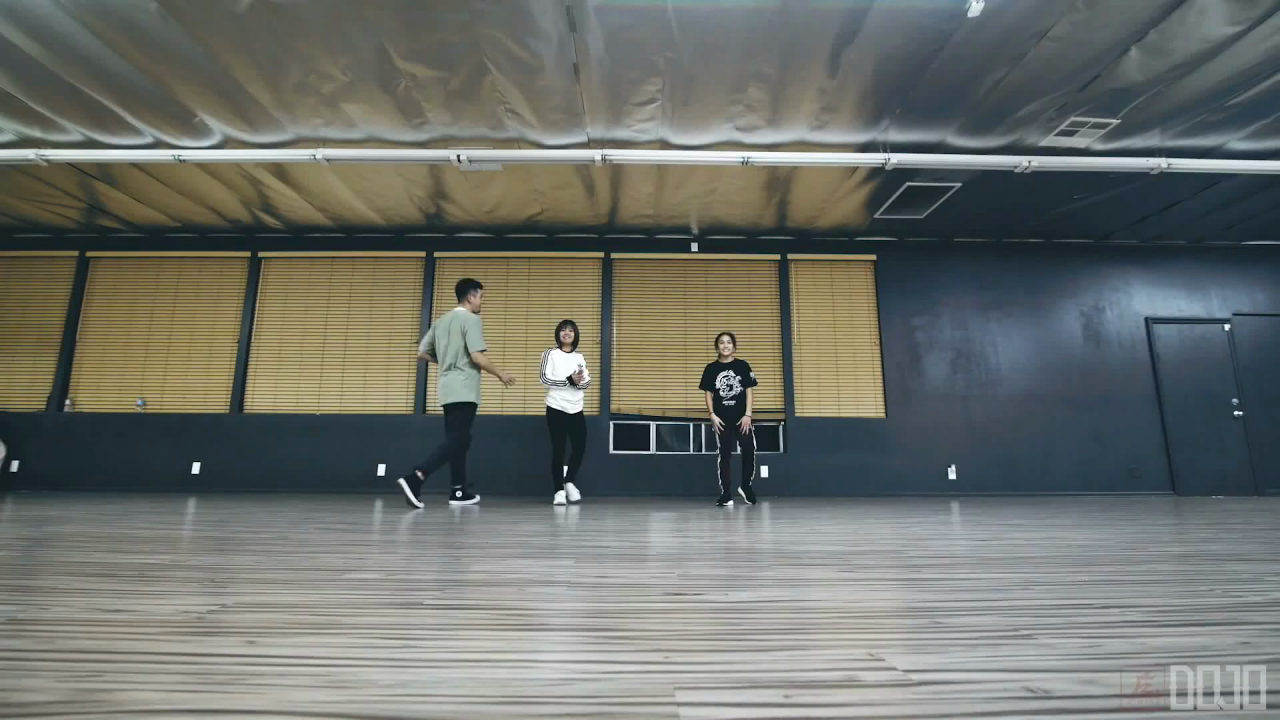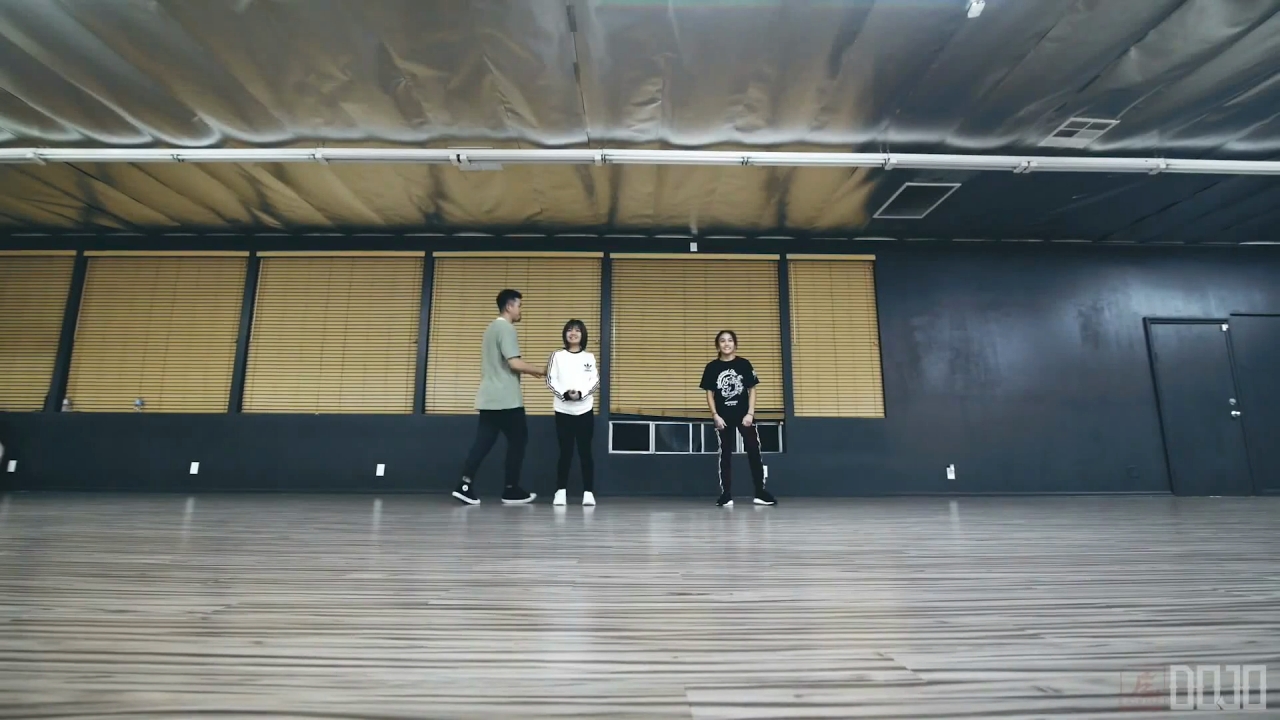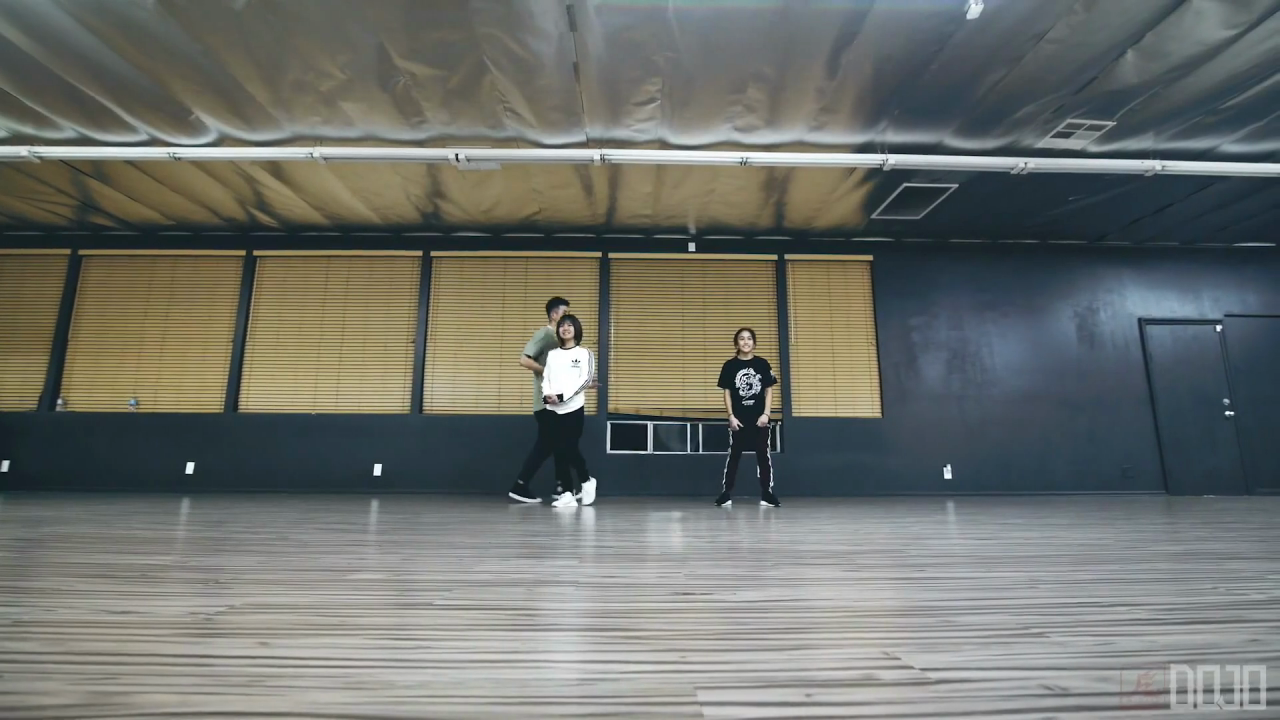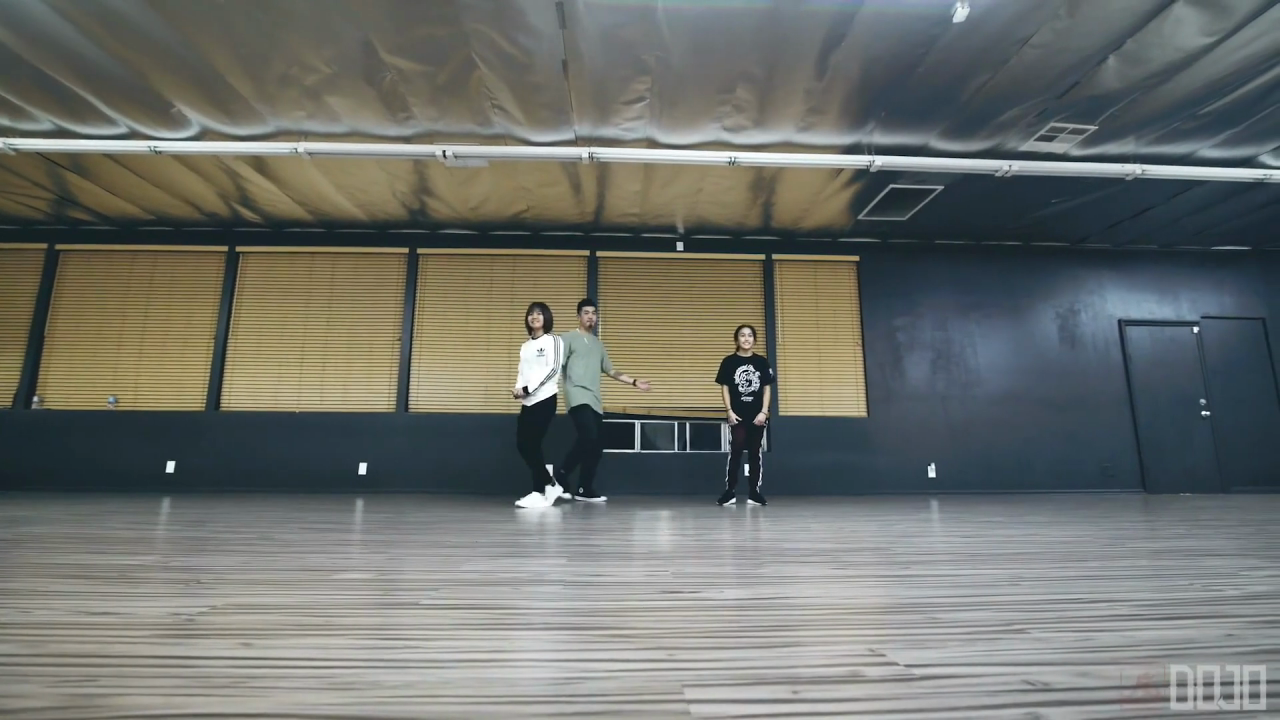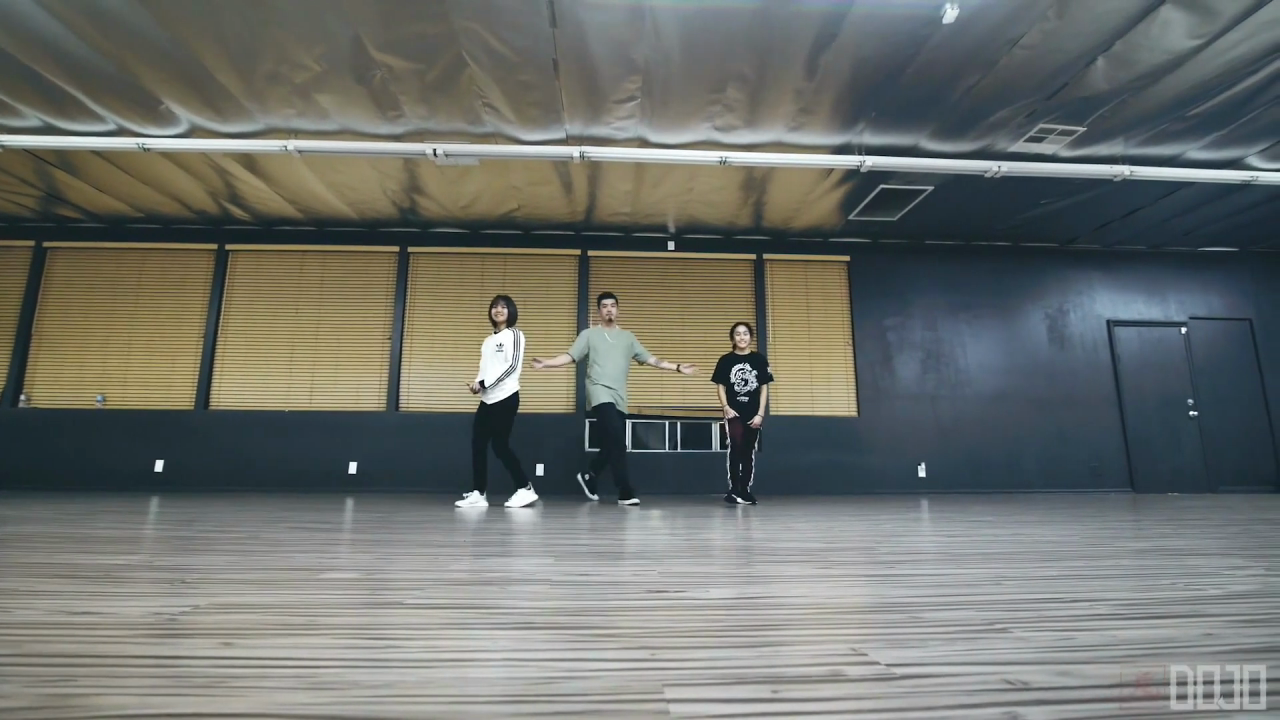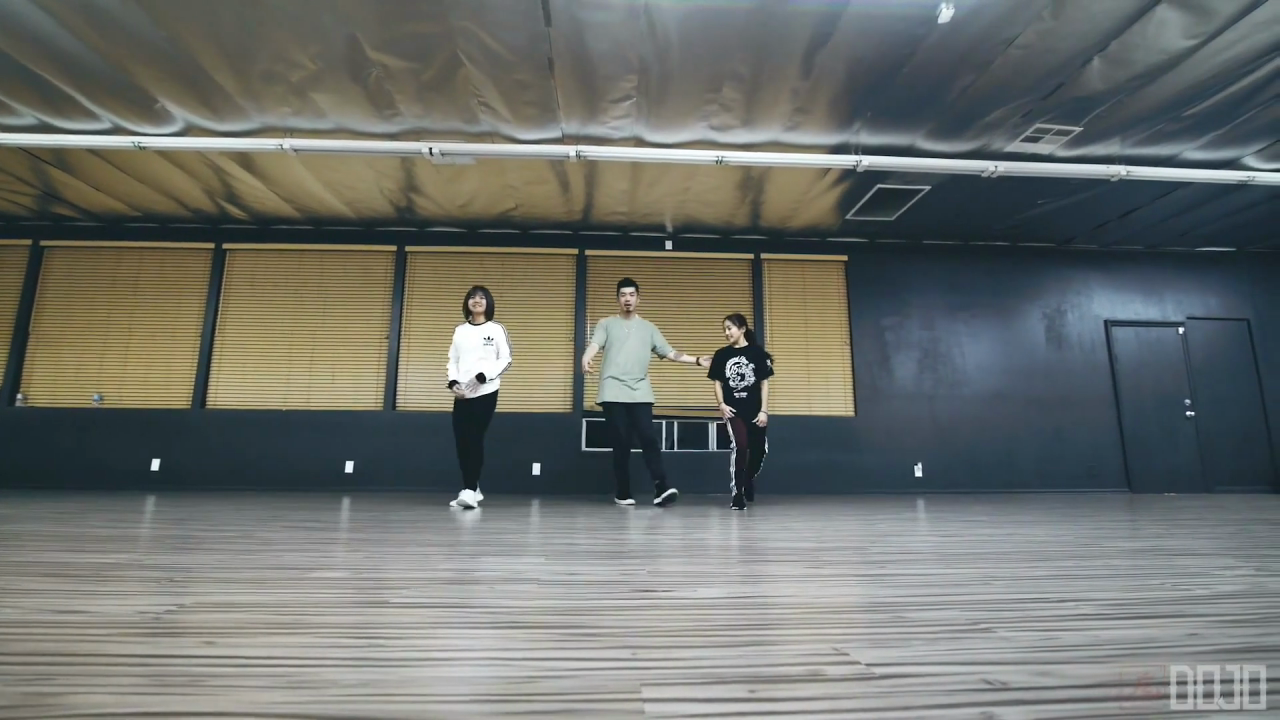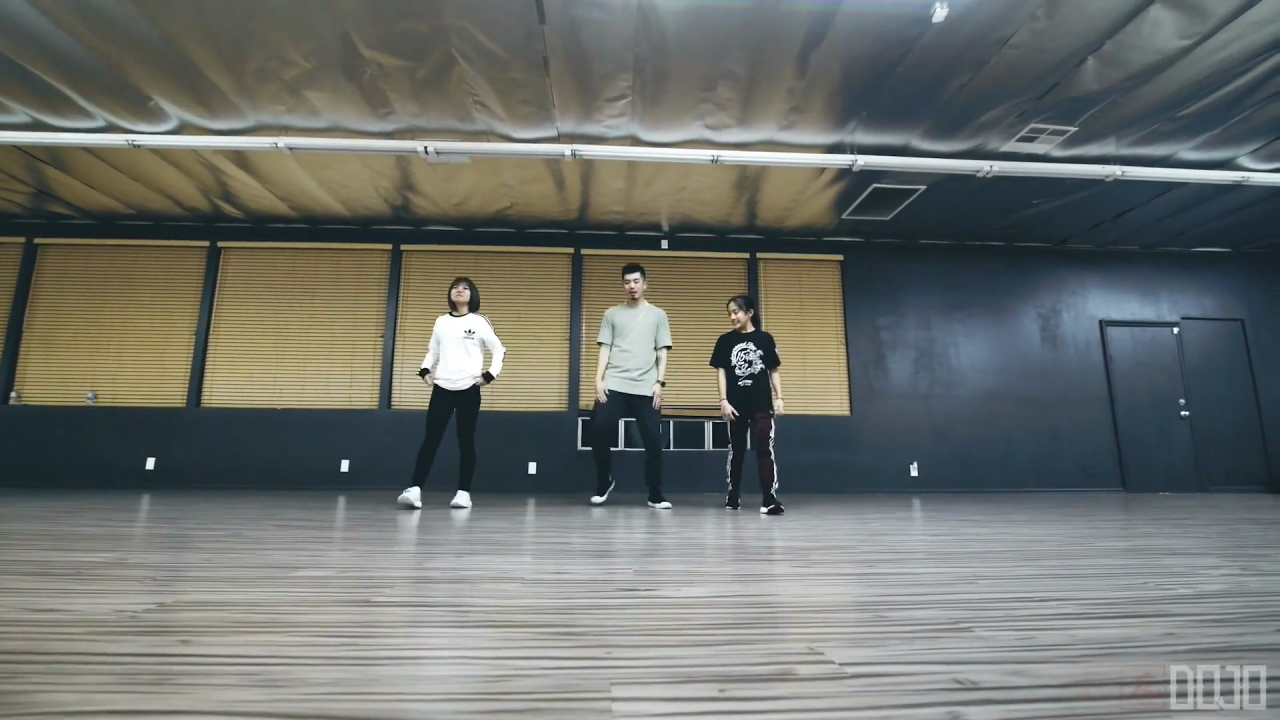
dt=0.4s
person 1, frame 1
left shoulder: (441, 321)
right shoulder: (471, 319)
left elbow: (423, 351)
right elbow: (477, 357)
right wrist: (500, 374)
left hip: (447, 389)
right hip: (463, 391)
left knee: (458, 439)
right knee: (457, 439)
left ankle: (459, 491)
right ankle: (413, 479)
person 1, frame 2
left shoulder: (491, 329)
right shoulder: (507, 329)
right elbow: (515, 363)
left wrist: (531, 370)
right wrist: (538, 371)
left hip: (488, 397)
right hip: (506, 398)
left knee: (484, 441)
right knee: (518, 441)
left ankle: (465, 486)
right ankle: (512, 490)
person 1, frame 3
left shoulder: (555, 338)
right shoulder: (544, 335)
right elbow: (524, 360)
right wrist: (547, 370)
right hip: (547, 401)
right knee: (545, 444)
right ankle: (520, 487)
person 1, frame 4
left shoulder: (598, 345)
right shoulder: (569, 338)
left elbow: (611, 370)
left wrist: (634, 381)
left hip: (595, 401)
right hip: (577, 397)
left knee: (595, 444)
right knee: (589, 438)
left ankle: (583, 488)
right ankle: (561, 475)
person 1, frame 5
left shoulder: (628, 338)
right shoulder: (589, 334)
left elbow: (649, 359)
right elbow: (569, 356)
left wrist: (677, 367)
right wrist: (546, 363)
left hip: (620, 398)
right hip: (601, 395)
left knee: (613, 444)
right knee: (616, 441)
left ankle: (588, 476)
right ankle: (625, 492)
person 1, frame 6
left shoulder: (649, 328)
right shoulder: (606, 324)
left elbow: (670, 353)
right elbow: (594, 346)
left wrist: (697, 360)
right wrist: (586, 359)
left hip: (640, 393)
right hip: (612, 392)
left knee: (649, 439)
right knee: (621, 443)
left ankle: (662, 488)
right ankle: (622, 493)
person 1, frame 7
left shoulder: (657, 315)
right shoulder: (612, 314)
left elbow: (662, 351)
right elbow: (605, 349)
left wrist: (660, 382)
right wrist: (599, 380)
left hip: (646, 388)
right hip: (615, 385)
left knee: (652, 440)
right knee: (600, 432)
left ankle: (655, 494)
right ankle: (604, 481)
person 2, frame 1
left shoulder: (579, 357)
right shoulder: (550, 354)
left elbow: (587, 381)
right elbow: (545, 378)
left wrist: (579, 381)
right wrist: (569, 380)
left hip: (576, 409)
right hip: (556, 408)
left knee: (579, 448)
right knee: (558, 449)
left ankle: (569, 483)
right ankle: (559, 491)
person 2, frame 2
left shoulder: (589, 357)
right shoulder: (557, 356)
left elbow: (596, 382)
right elbow: (551, 380)
left wrist: (580, 393)
right wrist: (565, 393)
left hip: (584, 410)
right hip: (562, 410)
left knee: (585, 451)
right knee: (565, 451)
left ankle: (588, 492)
right ankle: (561, 491)
person 2, frame 3
left shoulder: (584, 353)
right shoulder: (552, 354)
left elbow: (585, 379)
right elbow: (545, 378)
left wrist: (562, 396)
right wrist: (547, 395)
left hip: (574, 408)
right hip: (553, 409)
left knee: (571, 448)
right knee: (557, 450)
left ankle: (587, 481)
right ankle: (568, 492)
person 2, frame 4
left shoulder: (552, 340)
right shoulder: (525, 346)
left elbow: (553, 369)
right elbow: (522, 372)
left wrist: (527, 389)
right wrist: (518, 389)
left hip: (545, 400)
right hip: (529, 402)
left knee: (531, 443)
right knee: (523, 445)
left ankle: (538, 493)
right ankle: (549, 485)
person 2, frame 5
left shoulder: (514, 335)
right shoulder: (488, 340)
left elbow: (512, 366)
left wrist: (483, 384)
right wrist: (476, 384)
left hip: (506, 398)
right hip: (487, 399)
left knee: (500, 444)
right knee: (478, 443)
left ankle: (525, 488)
right ankle: (478, 493)
person 2, frame 6
left shoulder: (497, 329)
right shoulder: (460, 331)
left elbow: (505, 359)
right elbow: (453, 361)
left wrist: (481, 377)
right wrist: (453, 382)
left hip: (486, 394)
right hip: (463, 395)
left knee: (475, 440)
right knee: (461, 442)
left ankle: (470, 490)
right ankle: (471, 488)
person 2, frame 7
left shoulder: (480, 322)
right shoulder: (441, 322)
left elbow: (498, 350)
right elbow: (433, 352)
left wrist: (490, 374)
right wrist: (425, 370)
left hip: (469, 389)
right hip: (442, 387)
left knee: (465, 440)
right knee: (431, 437)
left ankle: (464, 492)
right ankle: (415, 489)
person 3, frame 1
left shoulder: (743, 366)
right shoulder: (711, 368)
left elbow: (749, 391)
right elbow: (708, 394)
left wrist: (748, 415)
right wrist: (712, 414)
left hip: (741, 417)
right hip: (721, 418)
left knee: (749, 451)
right knee: (724, 454)
left ankle: (746, 486)
right ankle: (726, 494)
person 3, frame 2
left shoulder: (744, 364)
right shoulder: (712, 367)
left elbow: (752, 390)
right elbow: (709, 393)
left wrist: (750, 413)
right wrist: (715, 415)
left hip: (744, 415)
right hip: (723, 417)
left knee: (754, 451)
right knee: (725, 454)
left ankle: (761, 492)
right ankle: (726, 494)
person 3, frame 3
left shoulder: (762, 364)
right shoulder: (730, 365)
left elbow: (769, 390)
right elbow: (727, 392)
left wrist: (766, 413)
right wrist: (731, 416)
left hip: (759, 417)
right hip: (739, 418)
left knee: (763, 454)
right knee: (734, 454)
left ankle: (767, 493)
right ankle: (726, 493)
person 3, frame 4
left shoulder: (762, 362)
right shoulder: (729, 361)
left elbow: (767, 389)
right elbow: (725, 388)
left wrist: (764, 412)
right wrist: (729, 411)
left hip: (757, 414)
right hip: (737, 414)
left knee: (755, 452)
right knee: (736, 450)
left ankle: (754, 492)
right ankle: (730, 491)
person 3, frame 5
left shoulder: (759, 360)
right shoulder: (726, 360)
left elbow: (764, 388)
right elbow: (721, 387)
left wrist: (760, 414)
right wrist: (725, 407)
left hip: (753, 414)
right hip: (734, 412)
left knee: (749, 451)
right knee: (734, 444)
left ankle: (745, 490)
right ankle: (733, 487)
person 3, frame 6
left shoulder: (758, 352)
right shoulder: (722, 355)
left elbow: (764, 382)
right elbow: (717, 382)
left wrist: (764, 409)
right wrist: (721, 404)
left hip: (754, 410)
right hip: (733, 410)
left knee: (759, 448)
right knee: (739, 447)
left ankle: (747, 481)
right ankle: (737, 494)
person 3, frame 7
left shoulder: (765, 339)
right shoulder: (725, 340)
left elbow: (774, 371)
right elbow: (721, 372)
left wrist: (778, 397)
right wrist: (724, 400)
left hip: (762, 402)
right hip: (736, 403)
left knee: (764, 446)
right knee: (737, 448)
left ankle: (769, 497)
right ankle: (734, 492)
